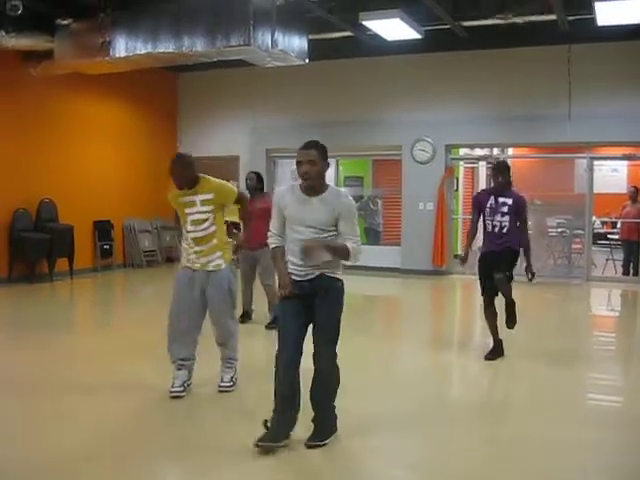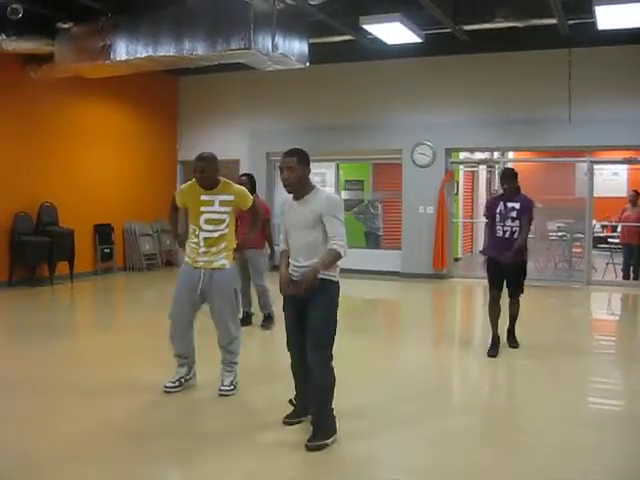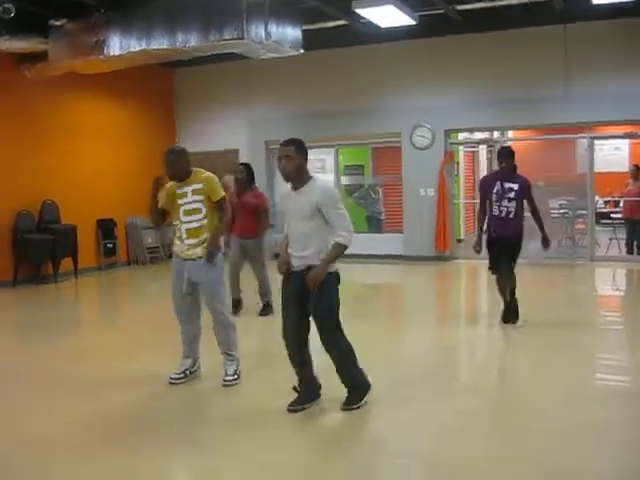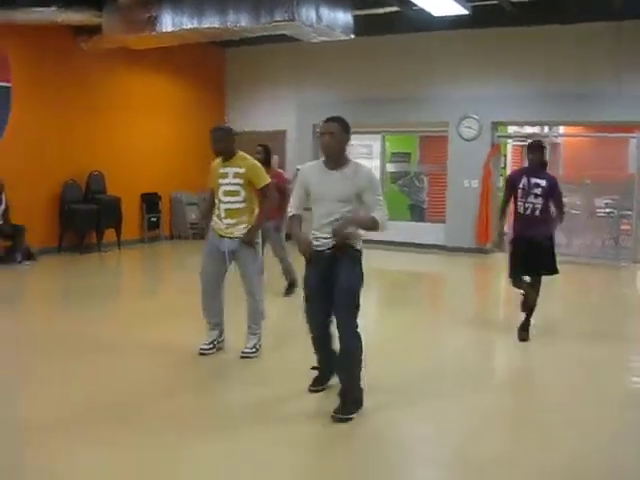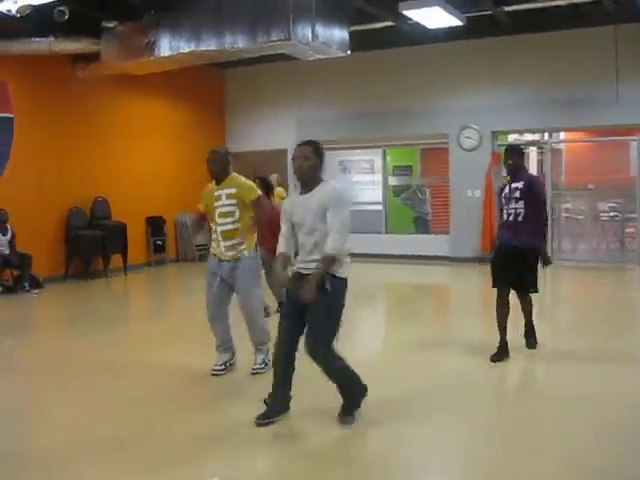
dt=0.5s
person 1, frame 1
left shoulder: (342, 201)
right shoulder: (283, 196)
left elbow: (352, 249)
right elbow: (275, 237)
left wrist: (324, 245)
right wrist: (281, 273)
left hip: (328, 285)
right hip: (293, 284)
left knee: (324, 357)
right knee: (287, 355)
left ankle: (325, 424)
right ankle: (280, 427)
person 1, frame 2
left shoulder: (328, 200)
right shoulder: (286, 205)
left elbow: (338, 245)
left wrist: (315, 270)
right wrist: (283, 270)
left hip: (321, 285)
right hip: (294, 285)
left knee: (318, 354)
right knee: (297, 351)
left ankle: (324, 425)
right ankle: (304, 403)
person 1, frame 3
left shoulder: (324, 191)
right shoulder: (285, 196)
left elbow: (345, 234)
left wrist: (322, 267)
right wrist: (283, 252)
left hip: (321, 275)
right hip: (294, 275)
left knee: (331, 336)
right knee: (293, 337)
left ankle: (358, 387)
right ankle: (308, 390)
person 1, frame 4
left shoulder: (364, 175)
right shoulder: (307, 171)
left elbow: (380, 219)
right elbow: (295, 206)
left wrist: (353, 222)
right wrist: (297, 233)
left hip: (347, 254)
right hip: (316, 252)
left knee: (346, 326)
right knee: (317, 321)
left ankle: (351, 396)
right ankle: (328, 366)
person 1, frame 5
left shoulder: (334, 194)
right shoulder: (290, 203)
left elbow: (336, 244)
right elbow: (286, 243)
left wrist: (315, 281)
right wrist: (282, 262)
left hip: (329, 279)
right hip: (300, 277)
left knee: (317, 346)
right knee: (284, 344)
left ankle: (353, 393)
right ankle: (279, 402)
person 2, frame 1
left shoulder: (217, 187)
right shoulder: (174, 195)
left elbow: (245, 202)
left wrist: (242, 234)
right wrist: (187, 245)
left hip: (218, 265)
right hip: (188, 267)
left knee: (224, 319)
right knee: (182, 321)
left ankle: (228, 369)
right ankle: (182, 371)
person 2, frame 2
left shoulder: (235, 192)
right shoulder: (187, 190)
left elbow: (256, 213)
right elbow: (174, 208)
right wrist: (177, 234)
left hip: (222, 267)
right hip: (191, 265)
left knee: (226, 323)
right knee: (179, 319)
left ankle: (229, 372)
right ankle: (185, 370)
person 2, frame 3
left shoulder: (207, 180)
right shoulder: (168, 189)
left elbow: (224, 212)
right elbow: (156, 221)
left wrist: (215, 241)
right wrist: (154, 194)
left hip: (207, 256)
right hip: (181, 258)
left knee: (219, 310)
right knee: (185, 313)
left ankle: (231, 361)
right ankle: (190, 361)
person 2, frame 4
left shoulder: (250, 166)
right shoulder: (214, 166)
left elbow: (269, 198)
left wrist: (255, 228)
right wrist: (203, 220)
left hip: (244, 235)
right hip: (217, 235)
left knee: (253, 287)
right knee: (209, 284)
left ankle: (254, 335)
right ankle: (215, 333)
person 2, frame 5
left shoulder: (243, 185)
right shoulder: (208, 191)
left elbow: (265, 209)
right elbow: (203, 216)
left wrist: (252, 225)
right wrist: (198, 224)
left hip: (243, 257)
right hip: (217, 259)
left knee: (251, 308)
right knee: (215, 310)
left ankle: (262, 352)
right ankle: (226, 353)
person 3, frame 1
left shoulder: (517, 200)
right shoulder: (480, 197)
left elbow: (524, 231)
right elbow: (474, 224)
left wrist: (528, 262)
right wrist: (466, 249)
left hip: (509, 248)
right hip: (488, 250)
left knee: (500, 277)
right knee: (487, 299)
left ankle: (510, 303)
right ankle: (497, 344)
person 3, frame 2
left shoulder: (526, 203)
right shoulder: (492, 203)
left elbow: (524, 232)
left wrist: (512, 253)
right wrist: (488, 253)
left hip: (517, 258)
right hip: (495, 257)
left knee: (514, 296)
right knee: (494, 295)
left ankle: (511, 332)
right ankle: (494, 337)
person 3, frame 3
left shoulder: (522, 182)
right shoulder: (486, 181)
left elbow: (533, 209)
right elbow: (482, 209)
left wrist: (544, 234)
right wrist: (479, 236)
left hip: (514, 235)
right hip: (494, 235)
left knee: (507, 268)
right knee: (499, 272)
left ankle: (512, 302)
right ankle: (507, 305)
person 3, frame 4
left shoulder: (550, 181)
right shoulder: (515, 177)
left elbow: (560, 212)
right elbow: (505, 204)
left wrist: (550, 226)
right wrist: (500, 230)
left hip: (542, 236)
right hip: (520, 235)
left knee: (536, 280)
right knee: (516, 279)
left ankle: (525, 323)
right ankle: (528, 294)
person 3, frame 5
left shoulder: (532, 182)
right shoulder: (504, 188)
left elbow: (543, 216)
left wrist: (543, 249)
right wrist: (497, 242)
left hip: (528, 246)
right hip: (505, 246)
left knee: (523, 294)
right knee: (502, 294)
left ankle: (529, 328)
right ankle: (502, 345)
person 4, frame 1
left shoulder: (268, 201)
left hip: (264, 249)
right hip: (246, 249)
left knee: (268, 284)
right knee: (246, 283)
left ankle: (275, 316)
right ankle: (246, 311)
person 4, frame 2
left shoulder: (261, 206)
left elbow: (267, 230)
left wrist: (272, 250)
left hip: (255, 250)
right hip: (238, 250)
left knee: (259, 284)
right knee: (243, 284)
left ankle: (268, 315)
right ankle: (247, 313)
person 4, frame 3
left shoulder: (258, 195)
right shoulder: (234, 195)
left elbow: (264, 220)
right elbow: (231, 217)
left wrist: (260, 239)
right wrist: (229, 234)
left hip: (253, 239)
right hip: (237, 238)
left knee: (260, 273)
right knee: (233, 271)
left ankle: (267, 303)
right ankle: (236, 300)
person 4, frame 4
left shoulder: (277, 175)
left elbow: (286, 198)
left wrist: (281, 217)
left hip: (274, 220)
left knee: (279, 252)
left ankle: (291, 280)
person 4, frame 5
left shoulder: (273, 210)
left elbow: (280, 231)
left wrist: (277, 252)
left hip: (271, 250)
right hip: (258, 247)
left knee: (272, 280)
left ankle: (281, 301)
